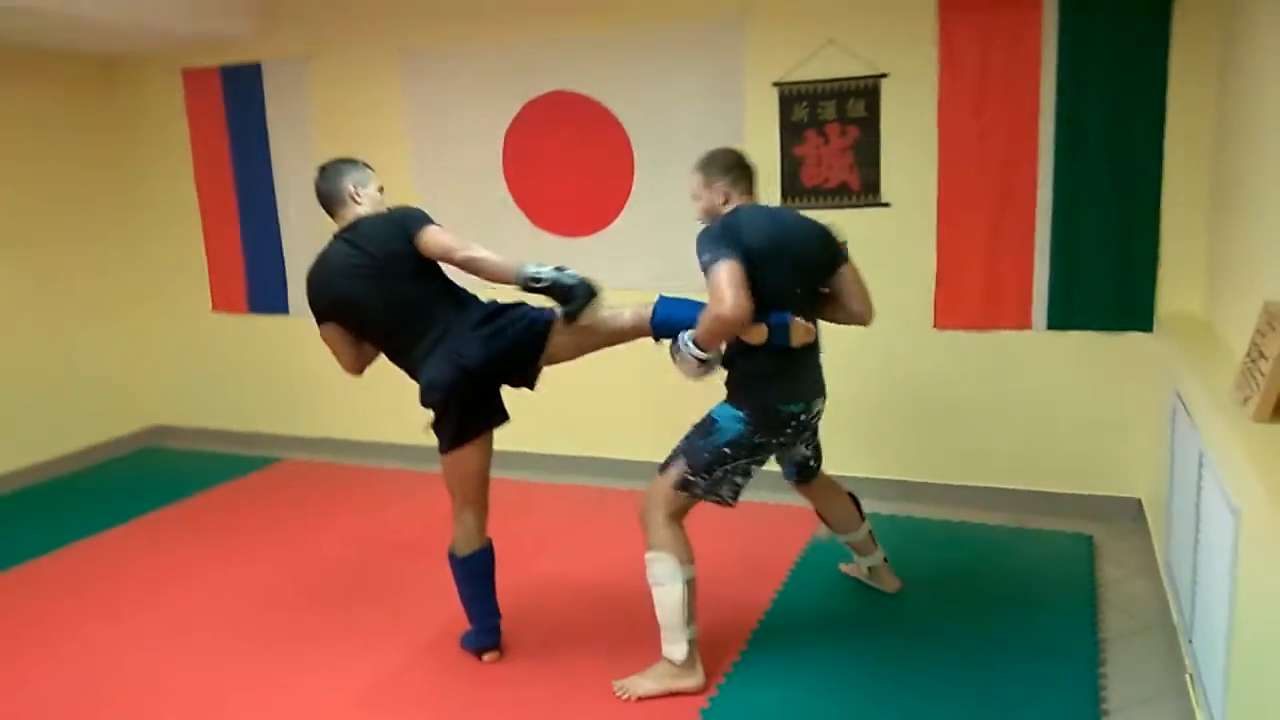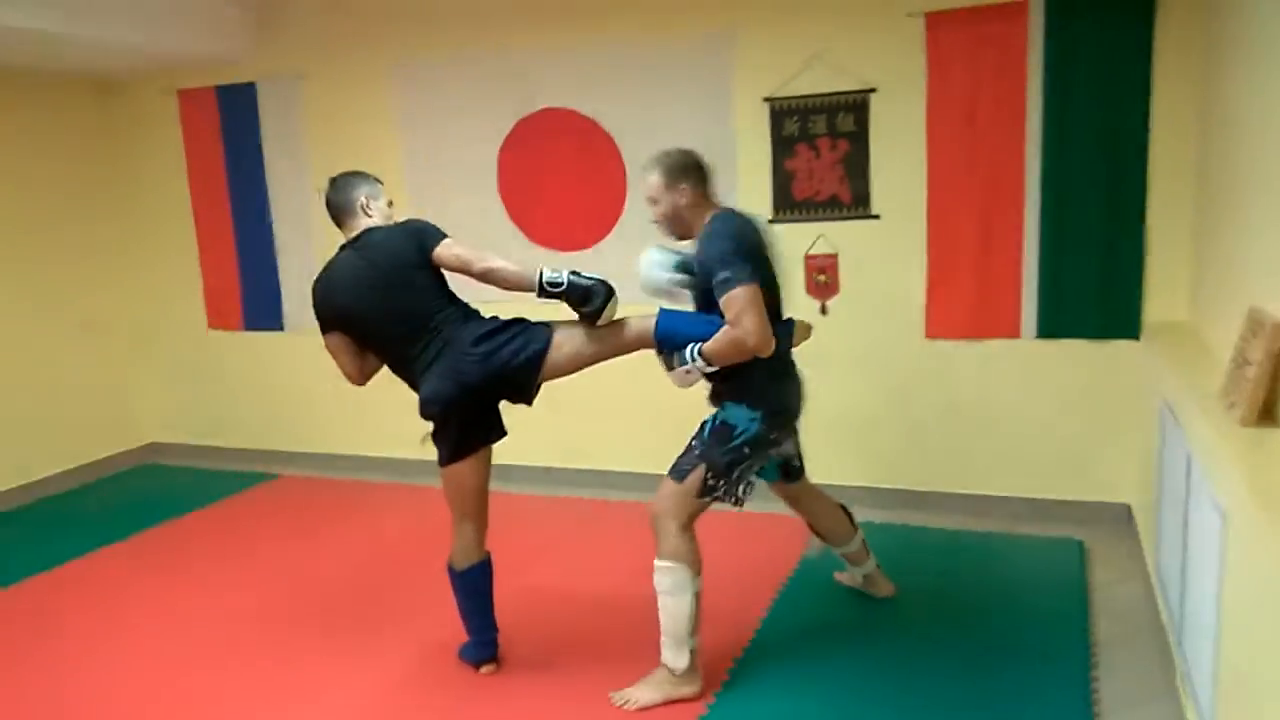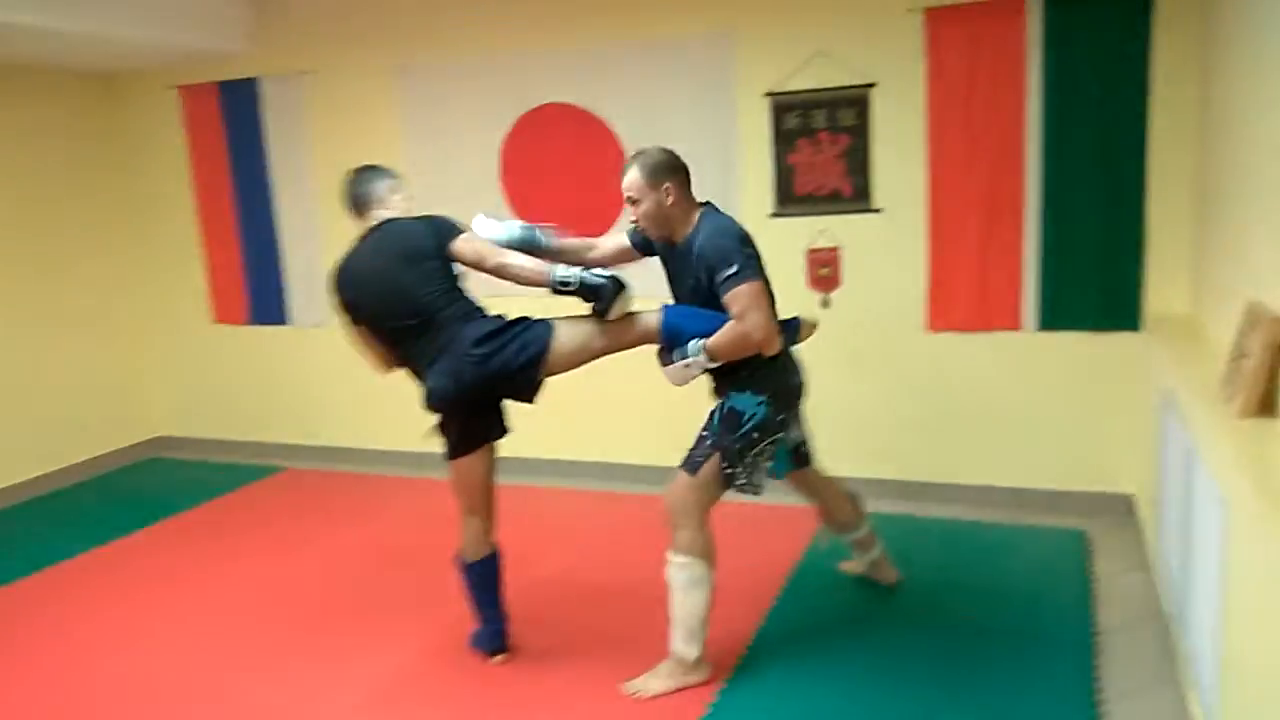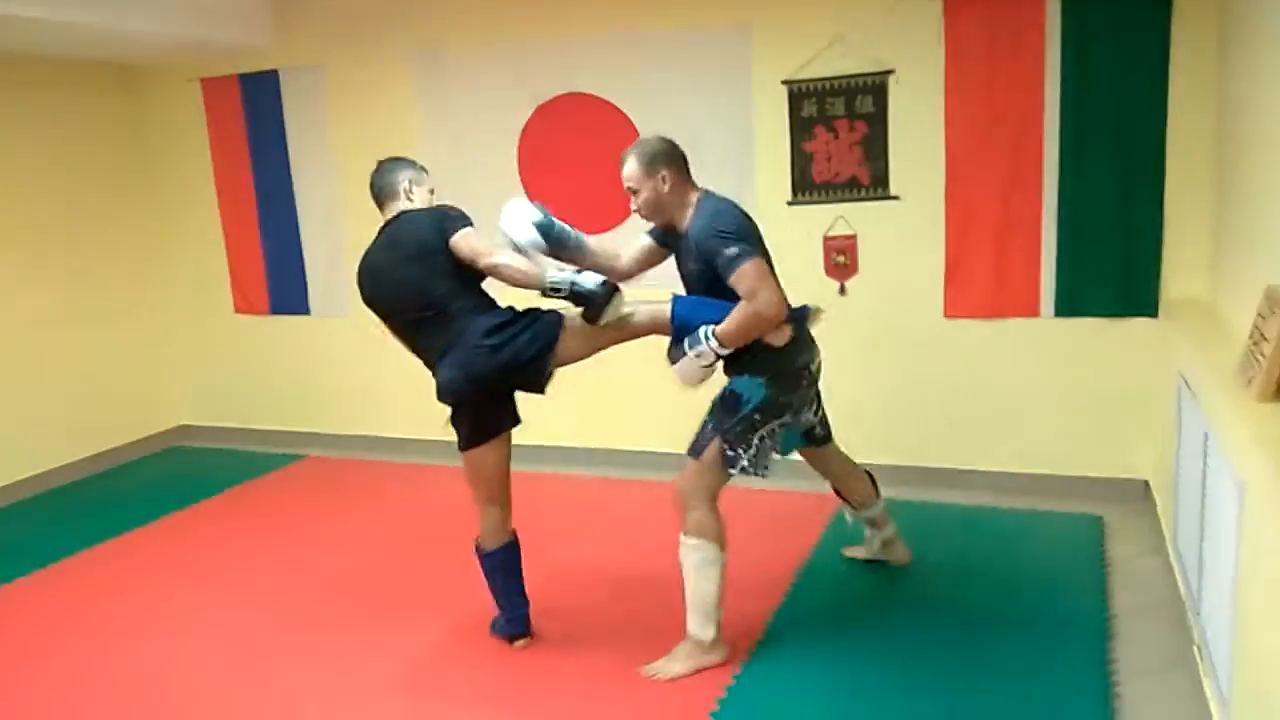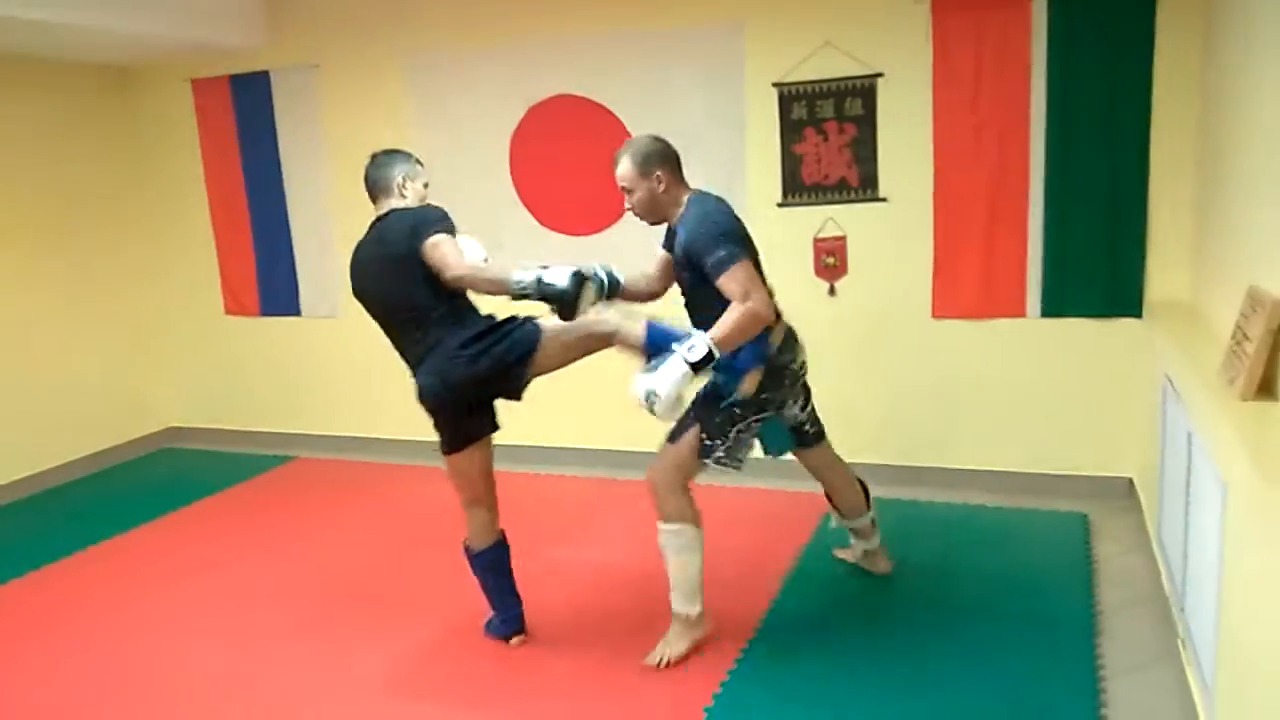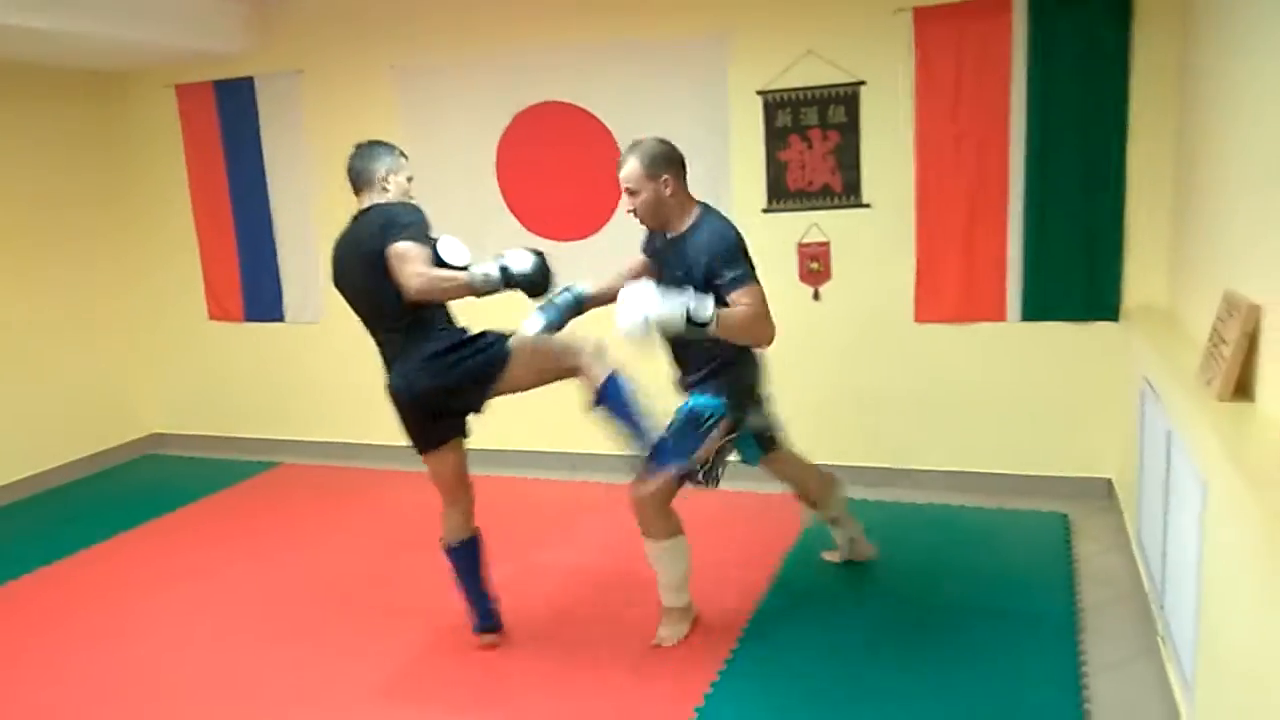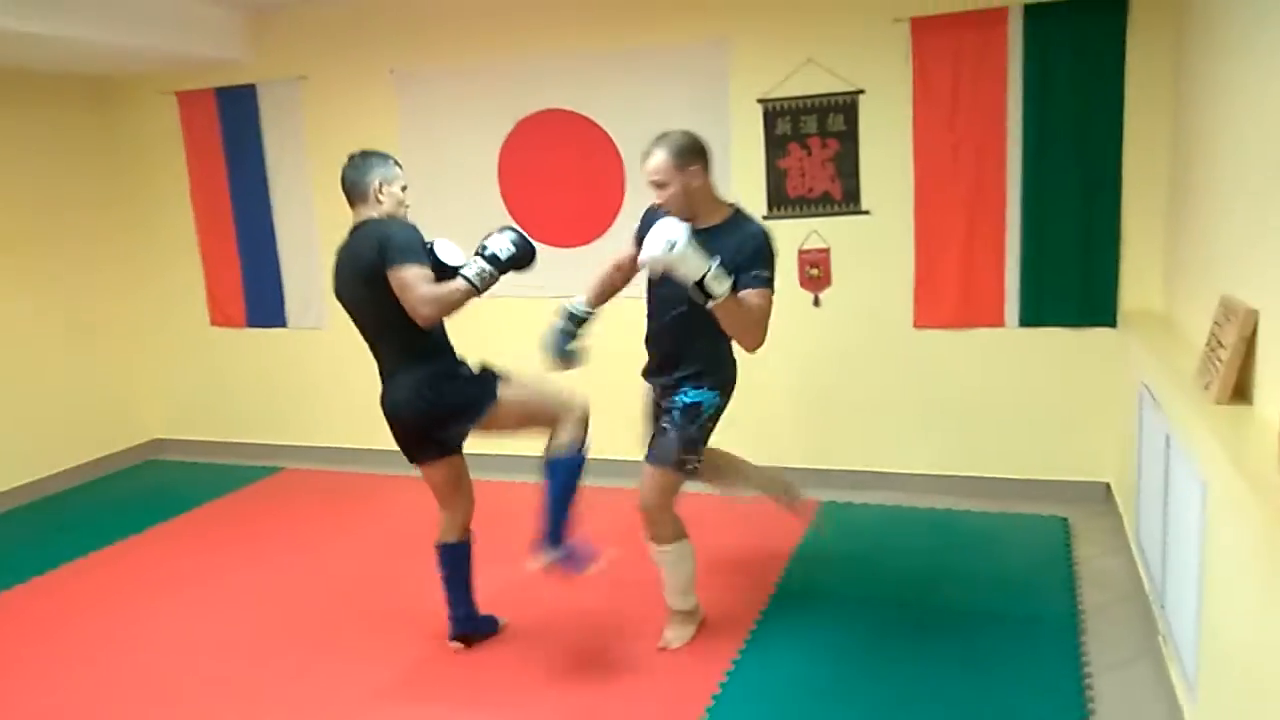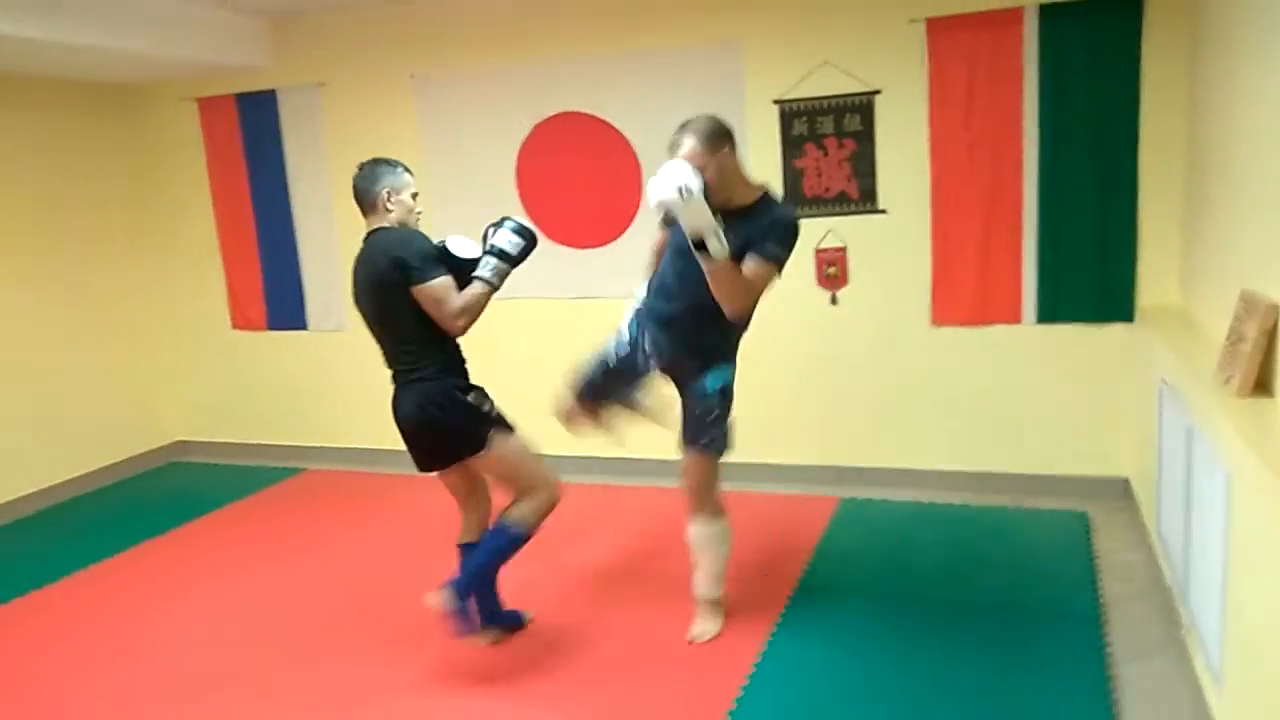
dt=0.1s
person 1, frame 1
left shoulder: (724, 230)
right shoulder: (808, 232)
left elbow: (729, 312)
right elbow: (861, 311)
left wrist: (692, 345)
left hip: (756, 405)
right hip: (801, 395)
left knee: (660, 507)
right knee: (810, 480)
left ankle: (679, 663)
right ankle: (875, 567)
person 1, frame 2
left shoulder: (718, 245)
right shoulder: (733, 228)
left elbow: (752, 337)
left wrist: (695, 357)
right wrist: (689, 275)
left hip: (752, 402)
right hip: (774, 393)
left knee: (669, 513)
right knee: (793, 487)
left ankle: (678, 670)
right ankle: (868, 574)
person 1, frame 3
left shoulder: (717, 241)
right shoulder: (673, 231)
left elbow: (758, 327)
right elbow: (597, 252)
left wrist: (695, 350)
right wrist: (530, 240)
left hip: (761, 390)
right hip: (770, 383)
left knee: (683, 505)
right knee: (803, 474)
left ankle: (687, 659)
right ankle: (875, 561)
person 1, frame 4
left shoulder: (715, 224)
right shoulder: (680, 220)
left elbow: (769, 305)
right elbow: (622, 264)
left wrist: (706, 345)
right wrist: (556, 237)
left hip: (768, 373)
right hip: (790, 362)
left knee: (694, 489)
right knee: (822, 453)
left ankle: (705, 640)
right ankle: (887, 542)
person 1, frame 5
left shoulder: (702, 220)
right shoulder: (687, 219)
left elbow: (757, 305)
right elbow: (656, 282)
left wrist: (690, 357)
right wrist: (606, 284)
left hip: (755, 370)
right hip: (774, 363)
left knee: (665, 475)
right knee: (817, 457)
left ankle: (688, 620)
right ankle: (872, 547)
person 1, frame 6
left shoulder: (714, 240)
right shoulder: (663, 229)
left elbow: (760, 330)
right elbow: (626, 280)
left wrist: (689, 311)
right wrist: (573, 298)
left hip: (721, 388)
right hip: (724, 375)
left knee: (648, 495)
right knee: (779, 461)
left ankle: (677, 608)
right ankle: (851, 540)
person 1, frame 7
left shoulder: (749, 241)
right shoulder: (659, 217)
left elbow: (751, 336)
right elbow: (623, 267)
left wrist: (704, 275)
right wrist: (575, 313)
left hip: (697, 383)
right hip: (664, 371)
left knee: (651, 497)
right knee: (698, 466)
left ankle: (684, 610)
right ankle: (778, 487)
person 1, frame 8
left shoulder: (775, 221)
right shoulder: (684, 199)
left elbow: (735, 304)
left wrist: (705, 230)
left hip: (706, 361)
right hip: (648, 330)
left knee: (696, 485)
right knee: (574, 412)
left ankle: (710, 599)
right ankle: (622, 401)
person 2, frame 1
left shoulder: (320, 278)
right shoulder: (396, 222)
left elbow: (354, 362)
right elbow: (462, 253)
right wrist: (545, 277)
left hip: (444, 377)
right hip: (485, 334)
left knee: (468, 512)
right knee: (629, 316)
left ankle: (484, 633)
right ankle: (765, 325)
person 2, frame 2
left shoulder: (326, 287)
right shoulder: (407, 235)
left elbow: (358, 372)
right elbow: (480, 265)
right wrist: (561, 283)
left hip: (445, 391)
right hip: (486, 350)
left knee: (467, 525)
right knee: (631, 330)
left ankle: (482, 646)
person 2, frame 3
left shoulder: (346, 278)
right shoulder: (424, 229)
left elbow: (388, 359)
right elbow: (497, 261)
right wrist: (579, 278)
left hip: (448, 385)
right hip: (491, 349)
left knee: (475, 517)
right knee: (632, 323)
left ankle: (492, 633)
person 2, frame 4
left shoulder: (369, 270)
right shoulder: (435, 220)
right elbow: (491, 258)
right wrist: (572, 283)
left hip: (459, 377)
right hip: (500, 339)
left knee: (491, 506)
right knee: (645, 316)
left ankle: (513, 619)
person 2, frame 5
left shoulder: (361, 260)
right shoulder: (423, 217)
right elbow: (462, 268)
right wrist: (541, 282)
left hip: (438, 379)
right hip: (480, 348)
left knee: (478, 507)
right knee: (610, 325)
left ankle: (508, 618)
person 2, frame 6
left shoulder: (343, 253)
right shoulder: (400, 217)
right elbow: (416, 283)
right wrist: (496, 274)
left hip: (409, 384)
right hip: (451, 361)
left knee: (456, 504)
right knee: (583, 357)
left ankle: (485, 619)
person 2, frame 7
left shoulder: (346, 261)
right shoulder: (395, 235)
right elbow: (426, 311)
left wrist: (446, 272)
right wrist: (486, 265)
left hip: (402, 398)
right hip: (439, 383)
left knee: (456, 505)
right knee: (570, 409)
left ankle: (465, 622)
right ankle: (557, 543)
person 2, frame 8
left shoulder: (367, 263)
right shoulder: (406, 245)
right elbow: (457, 319)
left wrist: (455, 269)
right wrist: (497, 262)
left hip: (413, 402)
right hip: (445, 397)
left knee: (477, 504)
right knee: (540, 491)
left ankle: (488, 612)
right ankle: (463, 593)
